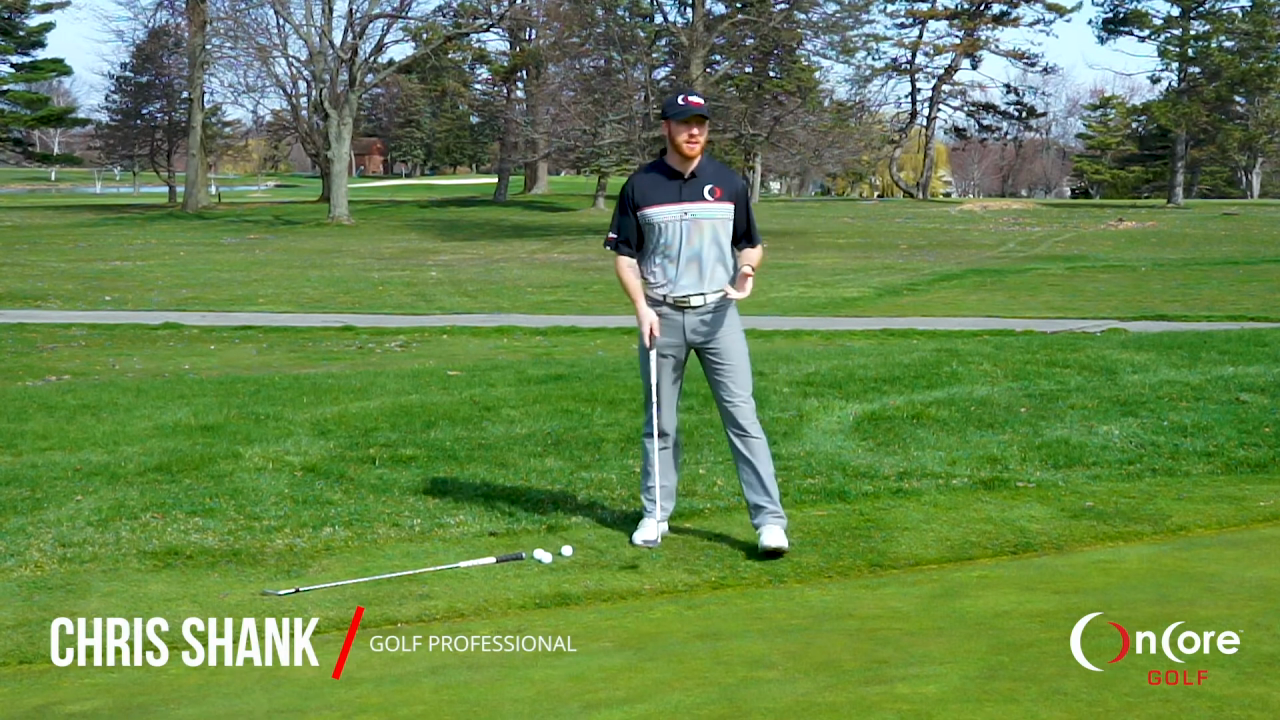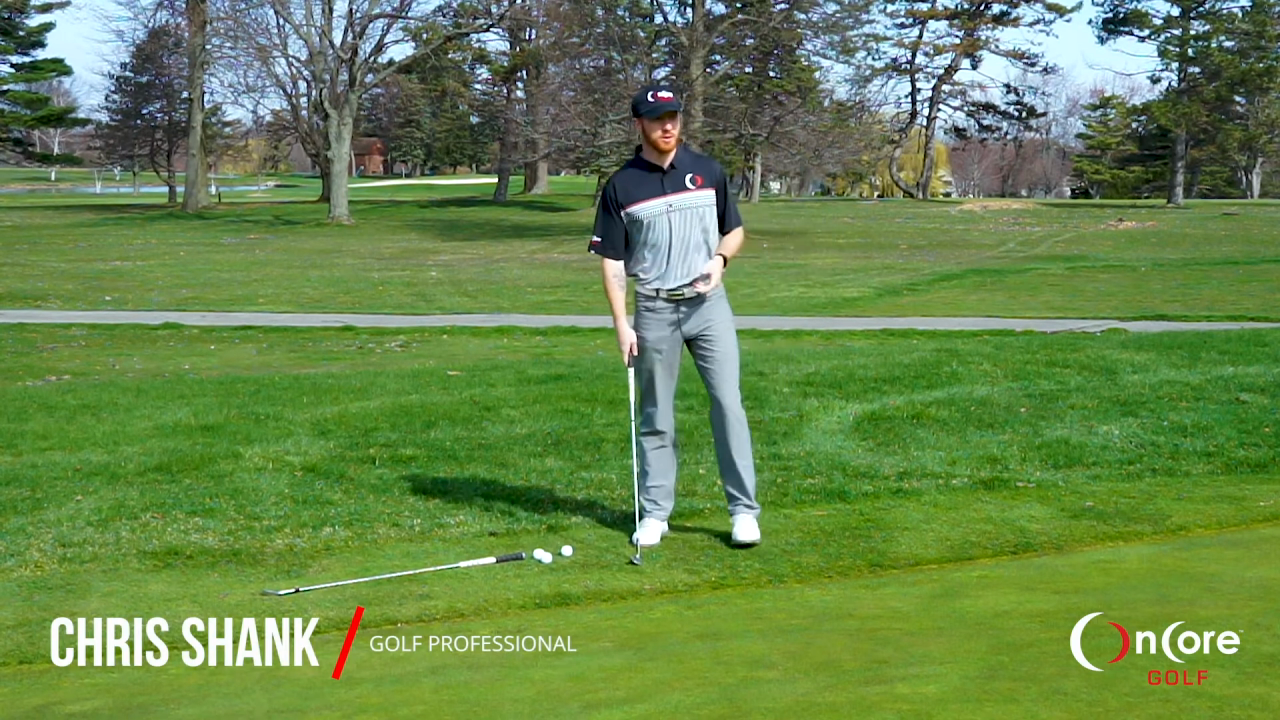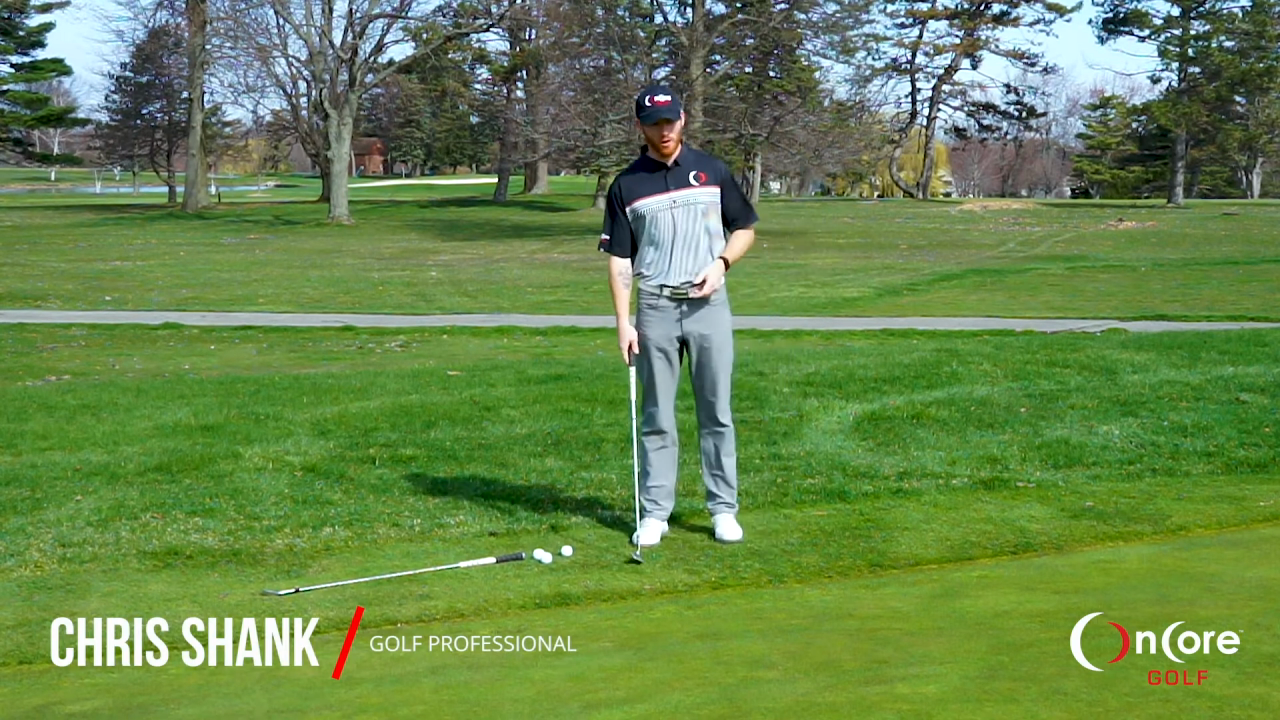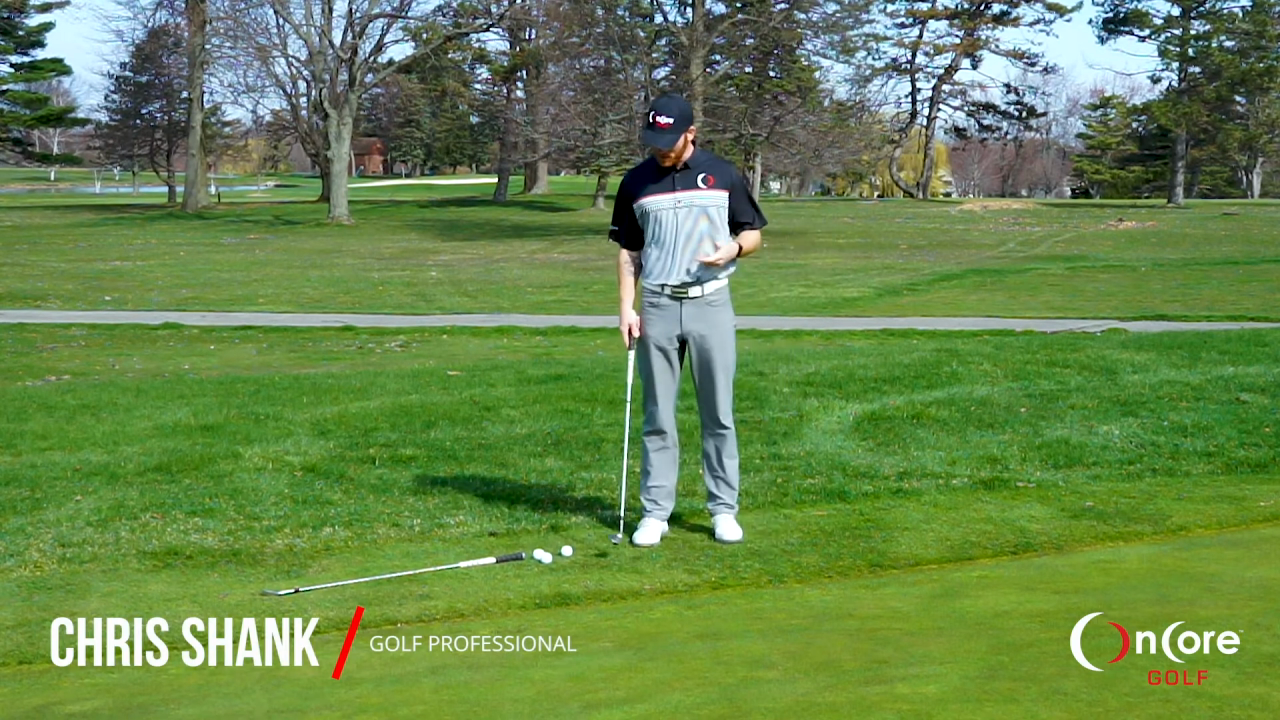
dt=0.3s
person 1, frame 1
left shoulder: (730, 183)
right shoulder: (639, 187)
left elbow: (750, 245)
right elbow: (625, 256)
left wrist: (747, 269)
right wrist: (641, 308)
left hip: (717, 313)
right hip: (663, 316)
left knee: (742, 416)
right knee: (660, 421)
left ankle: (769, 520)
right ankle: (656, 512)
person 1, frame 2
left shoulder: (709, 172)
right shoulder: (620, 186)
left elbow: (734, 230)
right elbow: (612, 260)
left wrist: (720, 259)
right wrist: (621, 325)
left hip: (707, 304)
right hip: (653, 310)
left knee: (728, 405)
right knee: (655, 417)
left ankle: (743, 508)
right ankle: (655, 512)
person 1, frame 3
left shoulder: (713, 170)
right shoulder: (625, 185)
left elbow: (744, 229)
right elbow: (619, 258)
left wrist: (721, 263)
right wrist: (623, 323)
left hip: (709, 305)
right hip: (655, 308)
left knee: (716, 412)
right knee: (657, 415)
left ankle: (723, 507)
right ankle: (655, 512)
person 1, frame 4
left shoulder: (724, 174)
right shoulder: (635, 182)
left elbow: (753, 232)
right elbow: (628, 250)
left wrist: (735, 247)
right wrist: (626, 305)
left hip: (711, 304)
right hip: (658, 307)
left knee: (717, 413)
right knee: (658, 415)
left ankle: (723, 508)
right ankle: (655, 511)
